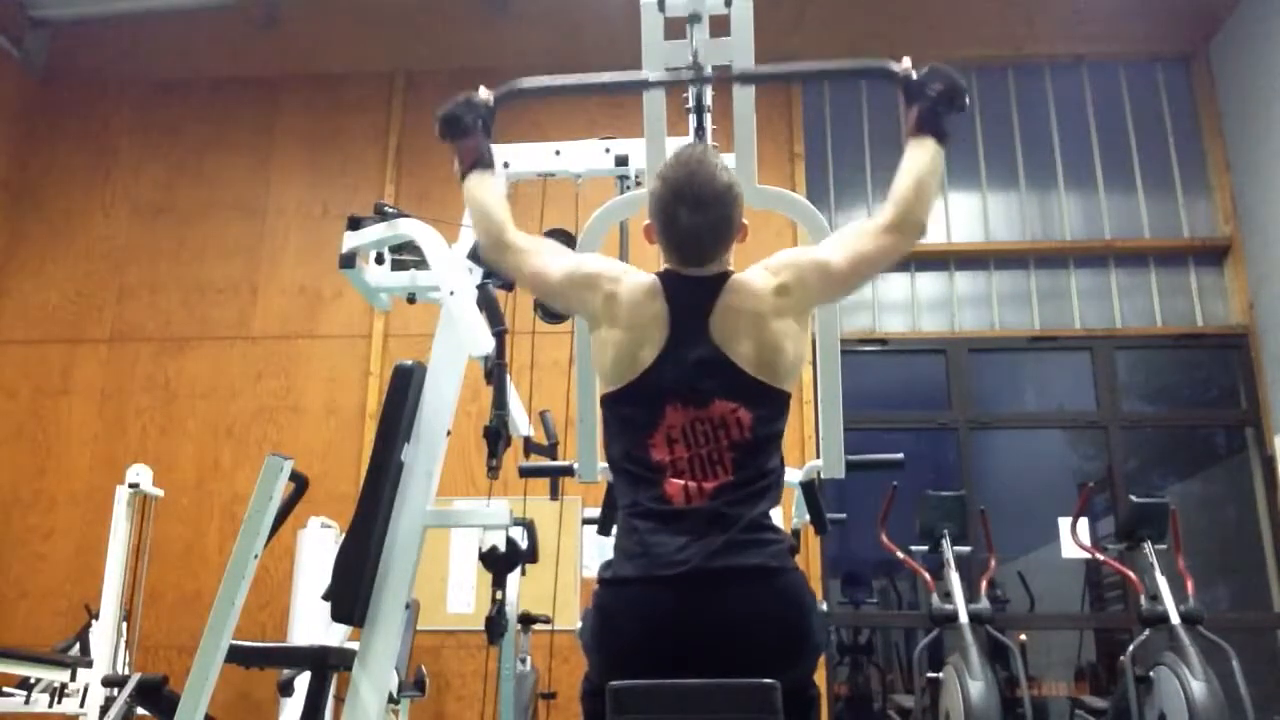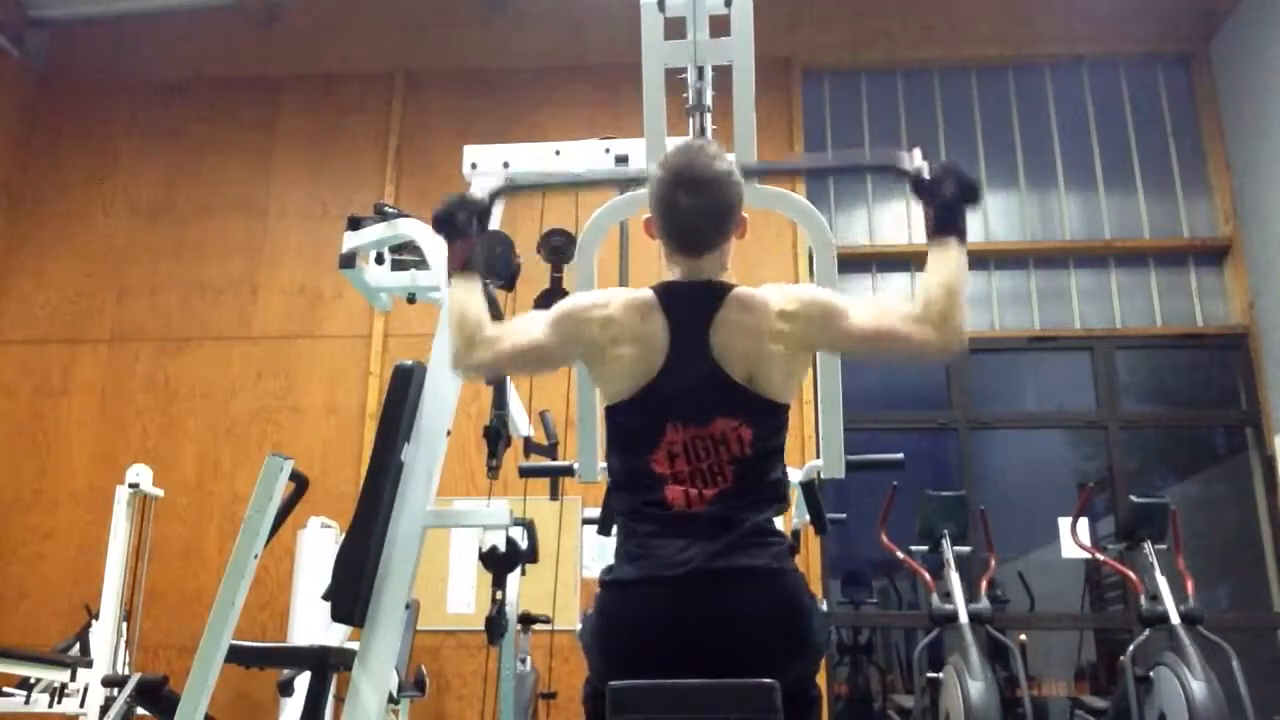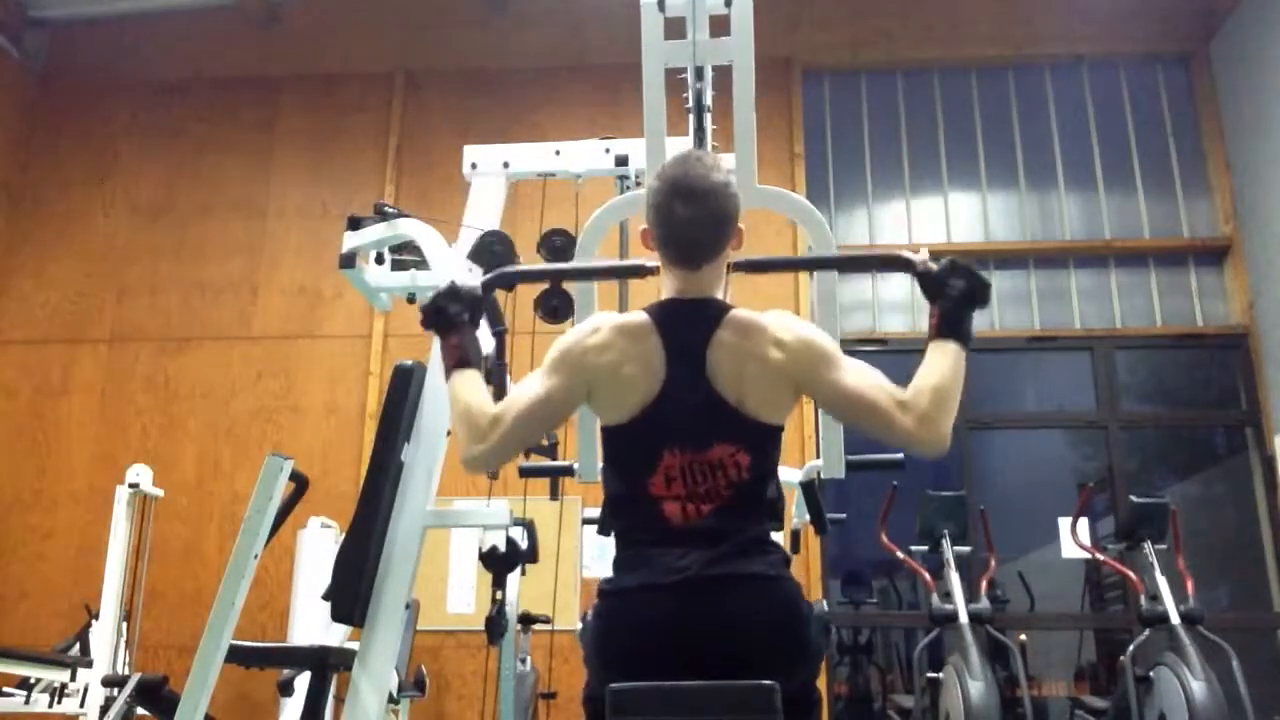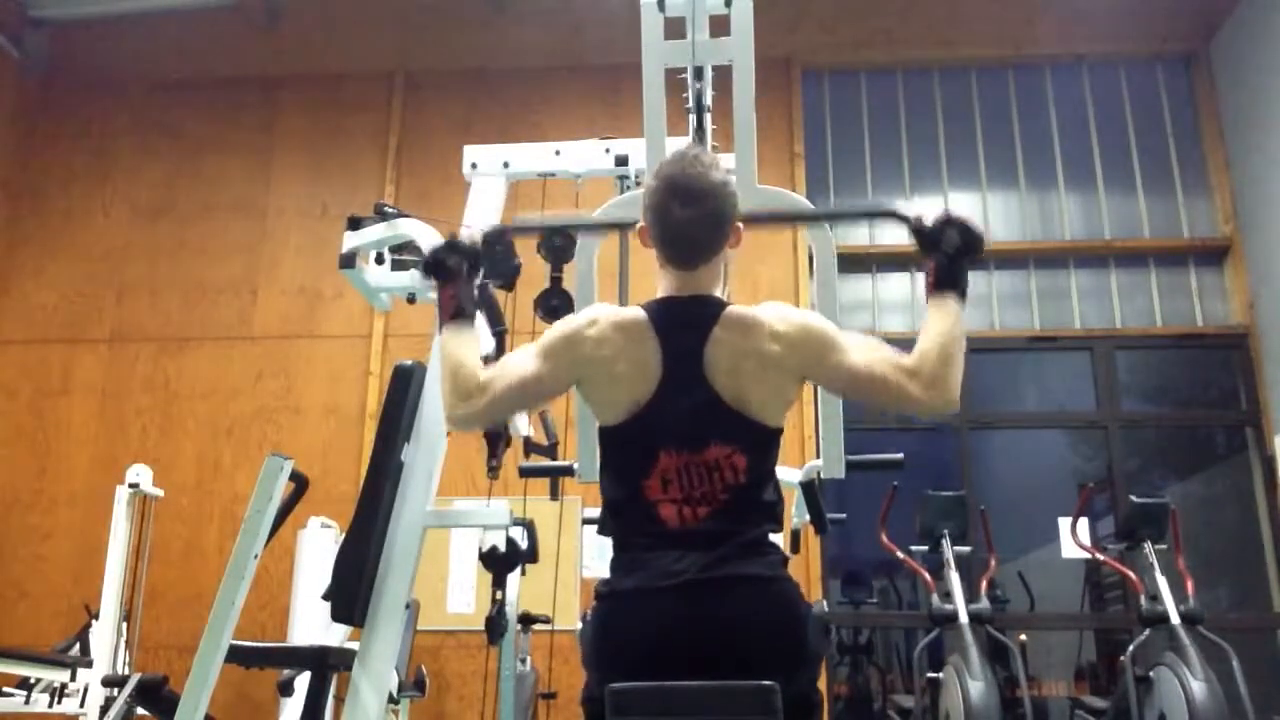
dt=0.3s
person 1, frame 1
left shoulder: (614, 302)
right shoulder: (777, 299)
left elbow: (502, 241)
right elbow: (899, 224)
left wrist: (474, 149)
right wrist: (926, 121)
left hip: (637, 602)
right hip: (761, 598)
person 1, frame 2
left shoulder: (604, 320)
right shoulder: (787, 317)
left elbow: (473, 349)
right elbow: (940, 328)
left wrist: (464, 252)
right wrist: (945, 219)
left hip: (639, 609)
right hip: (761, 604)
person 1, frame 3
left shoulder: (599, 345)
right shoulder: (782, 344)
left elbow: (479, 447)
right elbow: (926, 430)
left wrist: (459, 347)
right wrist: (949, 325)
left hip: (638, 617)
right hip: (759, 614)
person 1, frame 4
left shoulder: (596, 339)
right shoulder: (780, 337)
left elbow: (466, 404)
right elbow: (933, 387)
left wrist: (457, 304)
right wrist: (944, 284)
left hip: (635, 618)
right hip: (758, 613)
